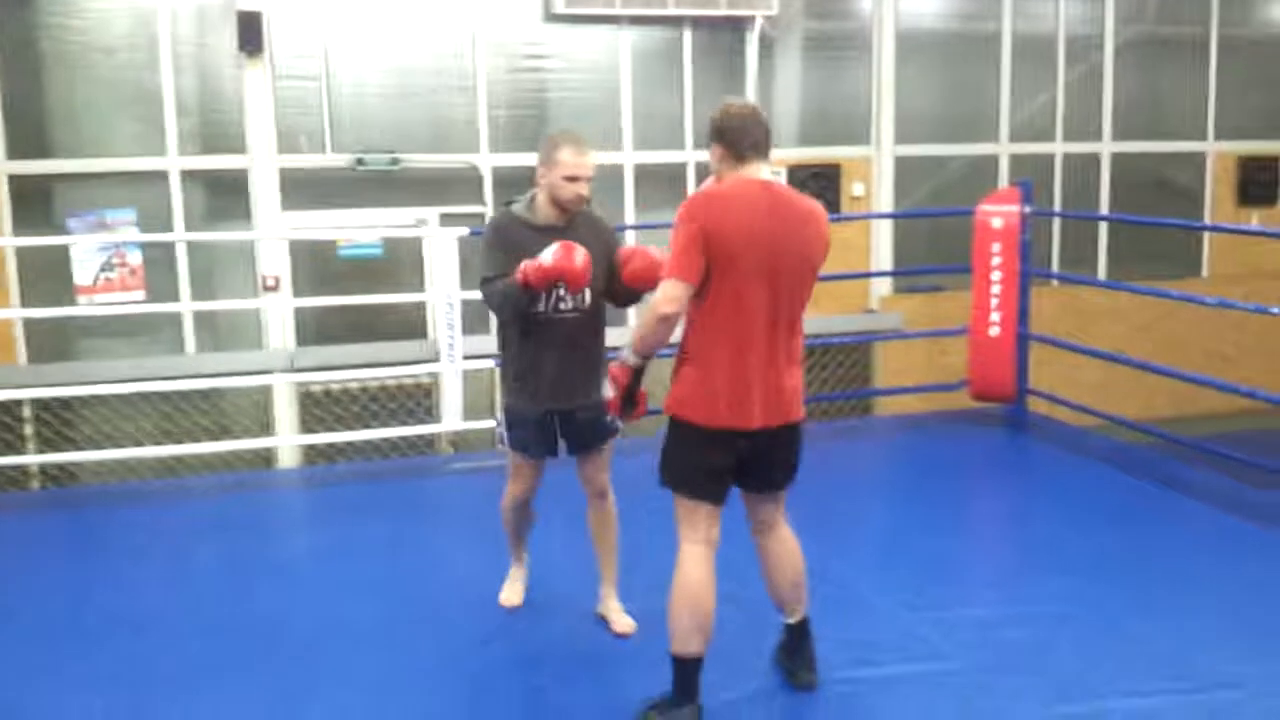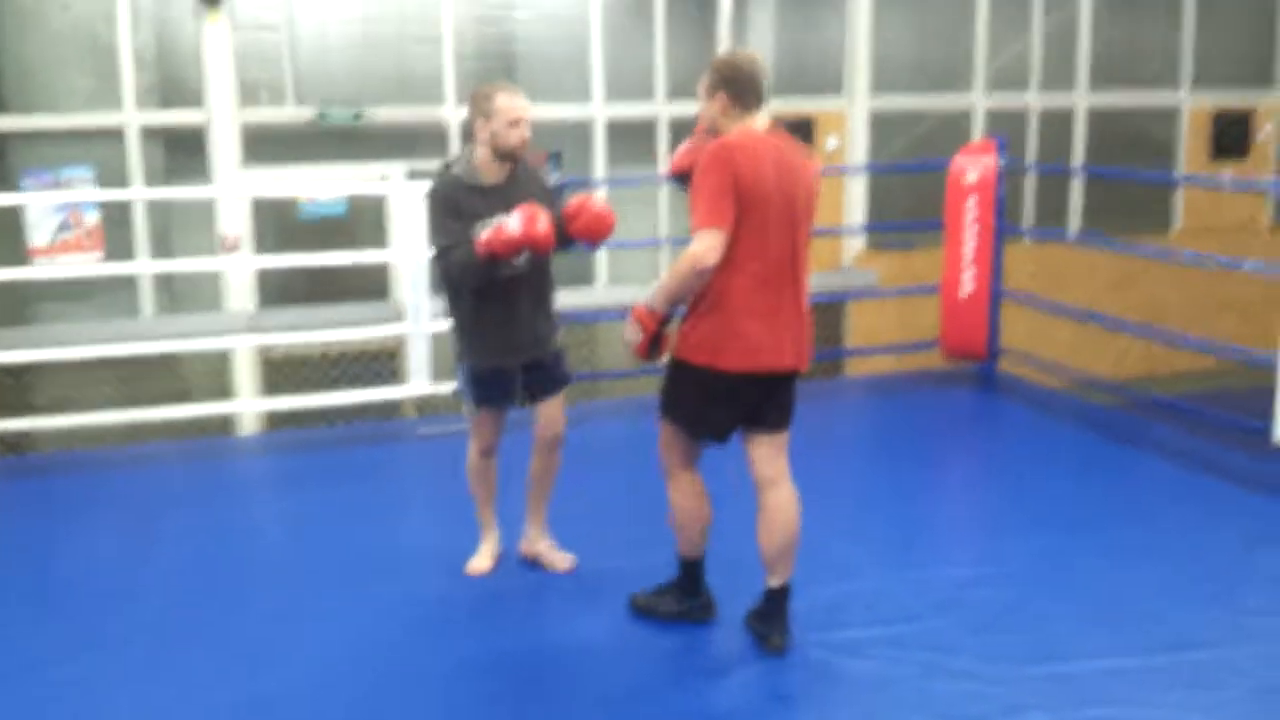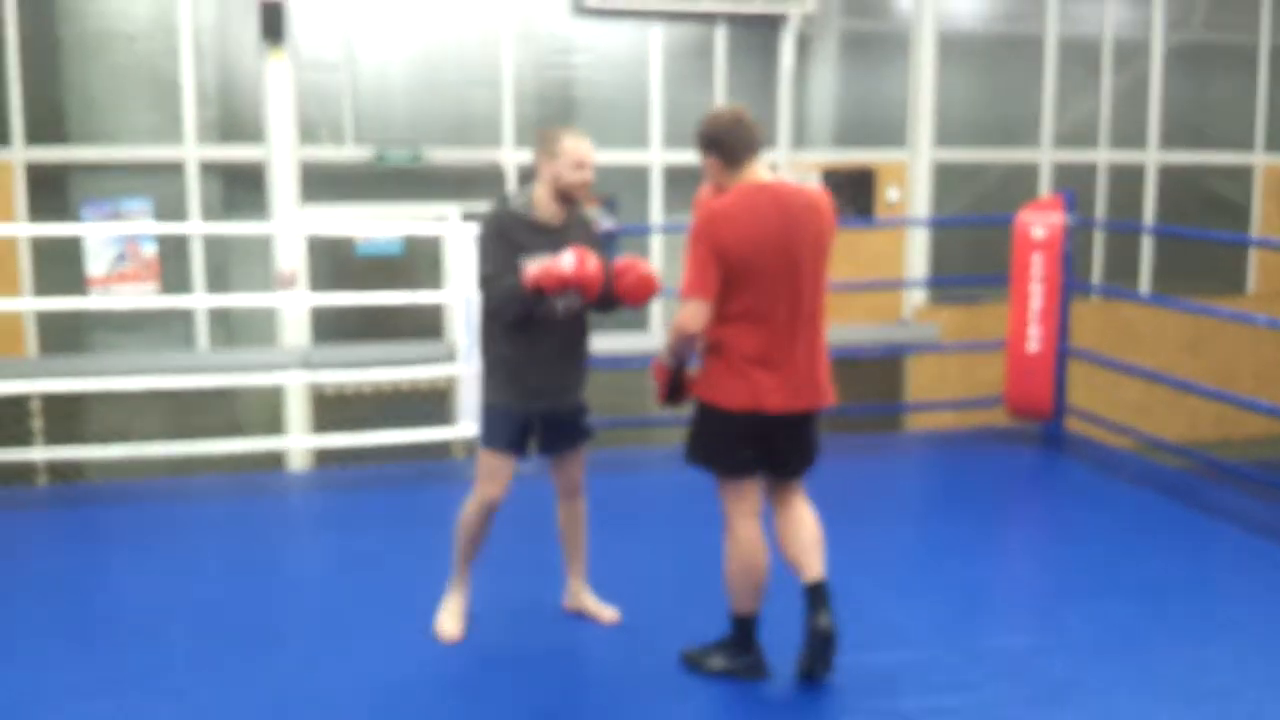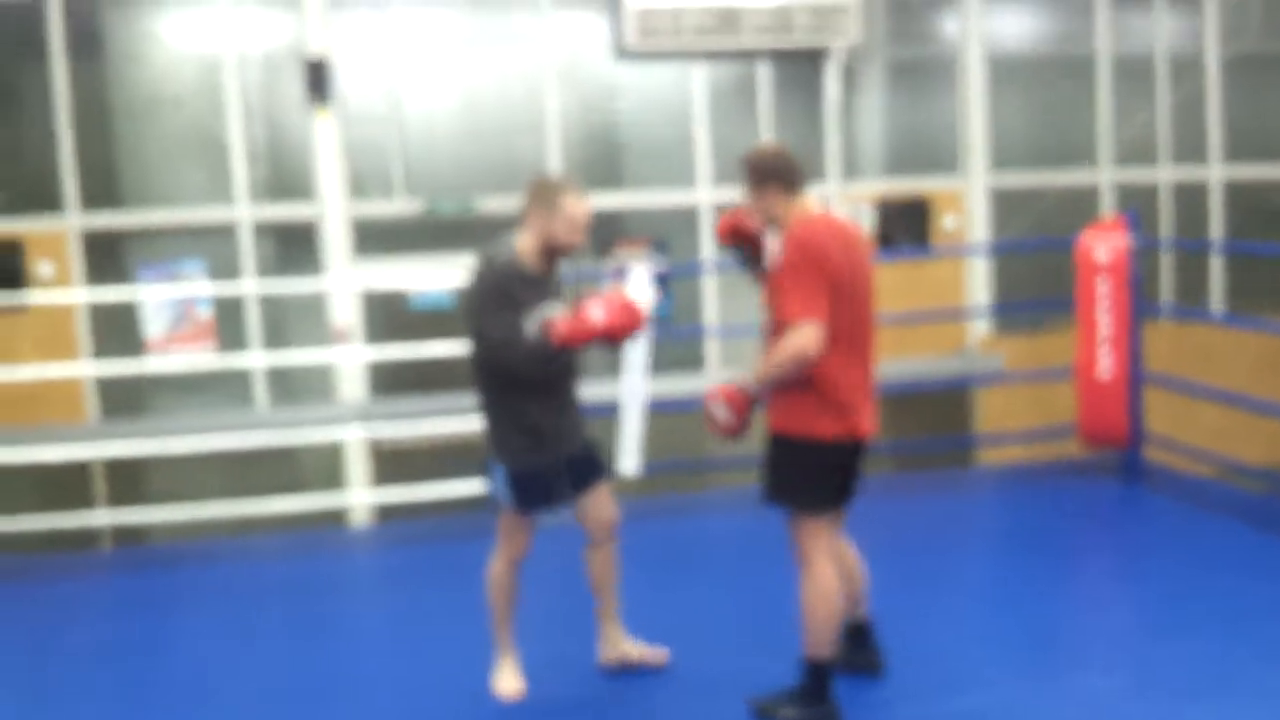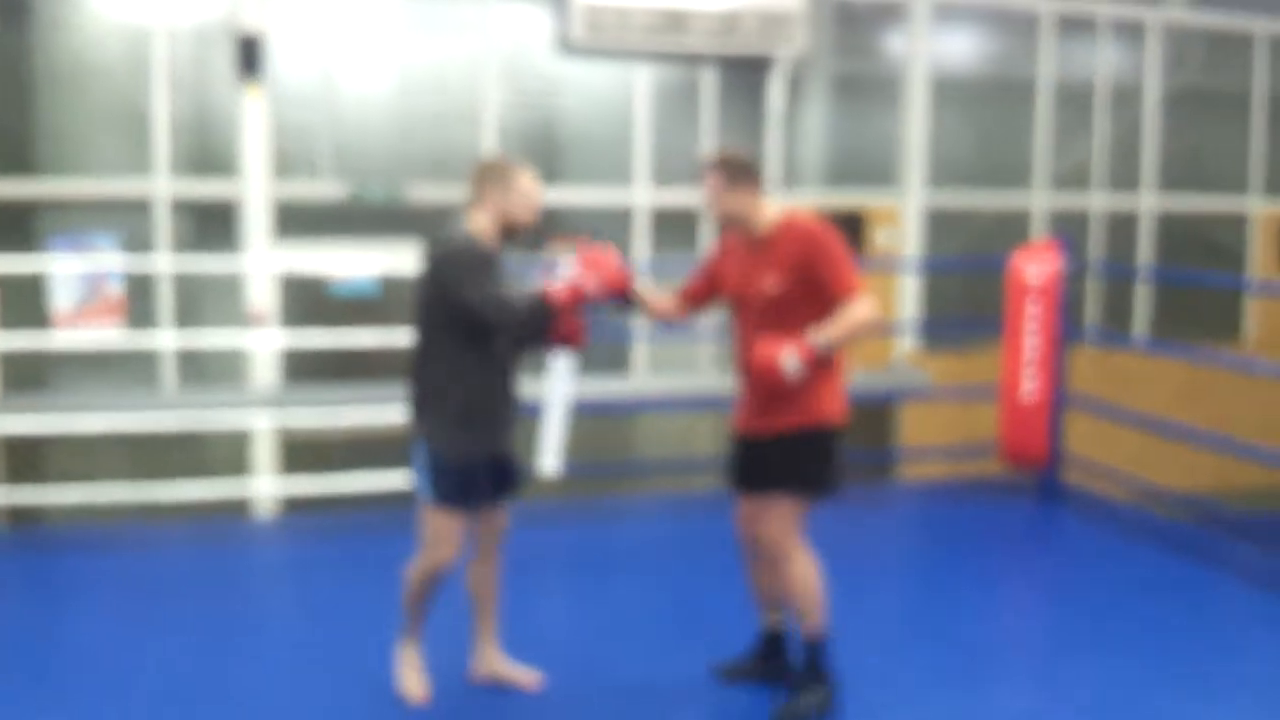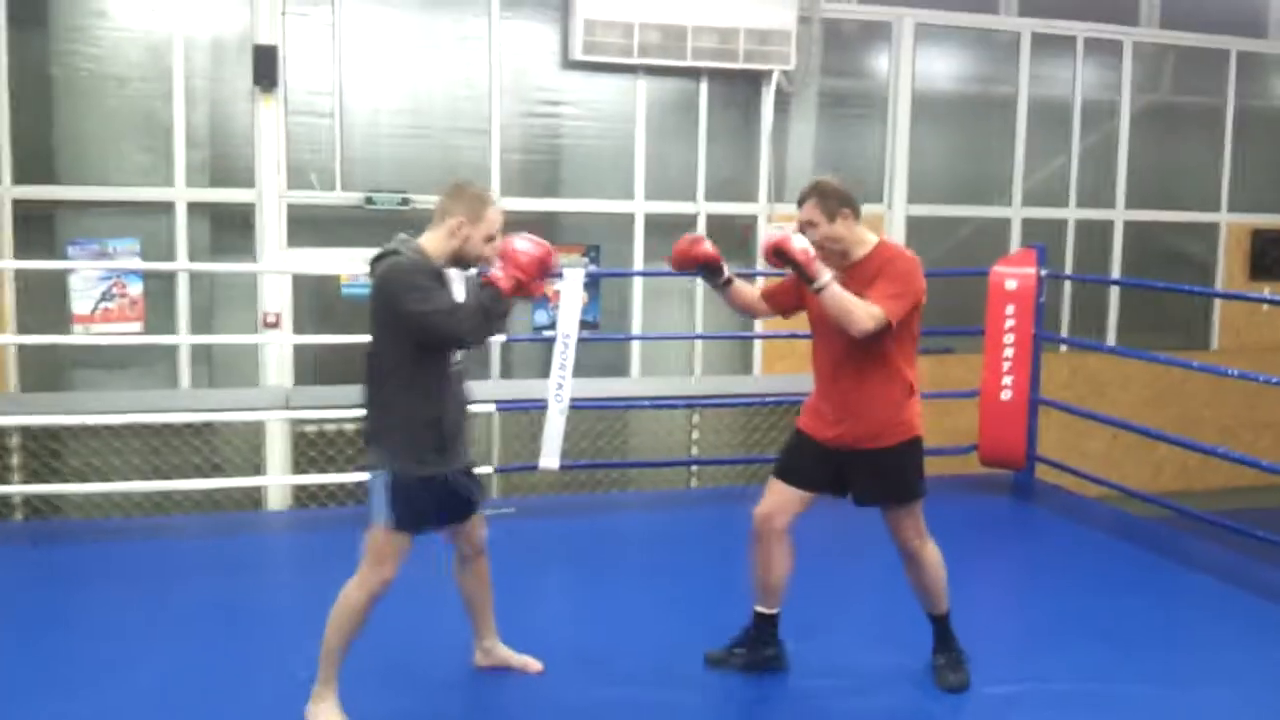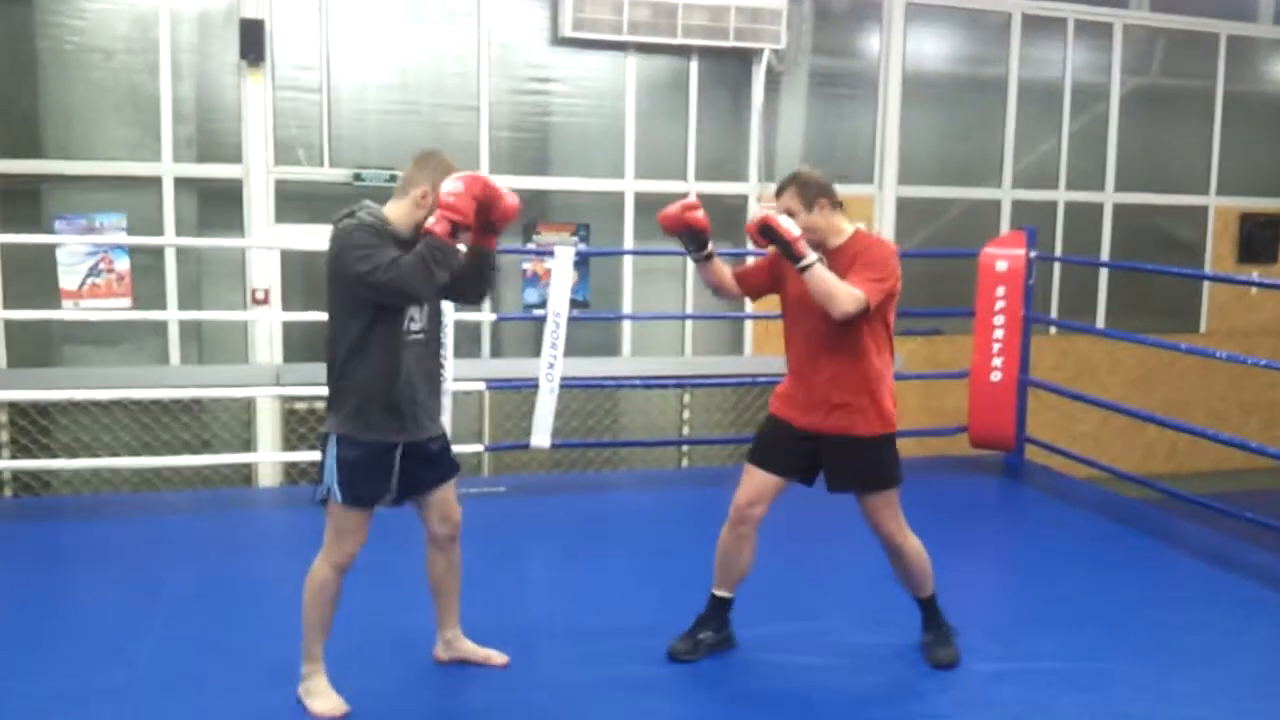
dt=0.5s
person 1, frame 1
left shoulder: (706, 207)
right shoulder: (813, 217)
left elbow: (668, 306)
left wrist: (629, 362)
left hip: (706, 403)
right hip: (778, 401)
left knee: (696, 542)
right knee: (772, 523)
right ankle: (799, 649)
person 1, frame 2
left shoulder: (722, 156)
right shoulder: (801, 162)
left elbow: (707, 254)
left wrist: (655, 308)
left hip: (718, 344)
right hip: (782, 345)
left knee: (678, 461)
right knee: (773, 477)
left ankle: (689, 590)
right ankle: (775, 614)
person 1, frame 3
left shoulder: (714, 220)
right shoulder: (819, 205)
left elbow: (692, 321)
left wrist: (670, 363)
left hip: (735, 390)
right hip: (802, 386)
left knee: (742, 515)
right knee: (789, 496)
left ankle: (743, 646)
right ankle: (819, 606)
person 1, frame 4
left shoulder: (801, 244)
right shoulder: (845, 235)
left elbow: (805, 341)
left wrist: (746, 392)
right wrist: (755, 256)
left hip: (810, 420)
right hip: (846, 412)
left knee: (813, 552)
right knee: (830, 533)
right ankle: (861, 644)
person 1, frame 5
left shoulder: (811, 236)
right shoulder: (728, 252)
left elbow: (865, 310)
right elbow: (677, 306)
left wrist: (804, 349)
right wrist: (632, 295)
left hip: (807, 415)
right hip: (757, 417)
left knee: (781, 537)
right knee: (753, 531)
left ankle: (818, 673)
right ankle: (774, 650)
person 1, frame 6
left shoulder: (900, 266)
right shoulder: (814, 263)
left elbow: (861, 323)
right elbow: (759, 305)
left wrist: (811, 270)
right wrist: (716, 274)
left hip: (888, 432)
right hip: (823, 426)
left knee: (912, 541)
right knee: (767, 520)
left ankle: (946, 645)
right ankle: (764, 640)
person 1, frame 7
left shoulder: (877, 253)
right shoulder: (788, 254)
left elbow: (842, 305)
right elbow: (729, 287)
left wrist: (798, 249)
right wrist: (699, 247)
left hip: (861, 419)
right hip: (796, 412)
left knee: (891, 532)
right knee: (744, 509)
left ankle: (935, 623)
right ankle: (715, 623)
person 2, frame 1
left shoulder: (595, 228)
right shoulder: (504, 229)
left elbow: (616, 292)
right elbow: (497, 299)
left wrist: (638, 278)
right wrist: (531, 275)
left hip: (585, 386)
right hip: (529, 387)
left knee: (600, 488)
right knee: (520, 490)
left ankle: (610, 597)
right ankle: (518, 567)
person 2, frame 2
left shoulder: (530, 177)
right shoulder: (449, 192)
left elbow: (554, 233)
right elbow: (455, 270)
left wrist: (577, 225)
right wrist: (494, 244)
left hip: (539, 334)
right hip: (486, 341)
left knee: (551, 436)
right knee: (485, 443)
left ankle: (535, 536)
right ankle: (489, 537)
person 2, frame 3
left shoulder: (584, 229)
right shoulder: (503, 225)
left elbow: (597, 294)
right elbow: (499, 300)
left wrist: (623, 287)
right wrist: (540, 278)
left hip: (565, 385)
right hip: (511, 385)
left knee: (572, 487)
right knee: (489, 494)
left ankle: (577, 590)
right ankle: (456, 591)
person 2, frame 4
left shoulder: (546, 271)
right shoulder: (492, 283)
right elbow: (513, 358)
left wrist: (599, 324)
right wrist: (570, 330)
left hip: (565, 428)
right hip: (521, 439)
left knee: (605, 524)
right knee: (512, 550)
left ankle: (613, 640)
right ankle: (505, 657)
person 2, frame 5
left shoulder: (482, 257)
right shoulder: (454, 259)
right elbow: (506, 316)
left wrist: (552, 326)
right wrist: (574, 291)
left hip: (486, 429)
right hip: (448, 431)
left knee: (488, 542)
right knee: (438, 552)
left ankle: (488, 655)
right ankle: (408, 644)
person 2, frame 6
left shoulder: (430, 273)
right shoulder: (402, 275)
left elbow: (457, 331)
right elbow: (462, 326)
left wrist: (508, 280)
right wrist: (506, 274)
left hip: (442, 447)
right hip: (404, 454)
left knee: (474, 545)
right knee: (376, 576)
left ankle: (488, 645)
person 2, frame 7
left shoulder: (413, 244)
right shoulder: (353, 237)
left elbow: (468, 285)
right elbow: (407, 284)
left wrist: (485, 232)
right wrist: (446, 224)
left hip: (419, 423)
right hip: (361, 427)
left knee: (445, 528)
right knee: (341, 551)
left ankle: (450, 639)
right ankle: (312, 671)
